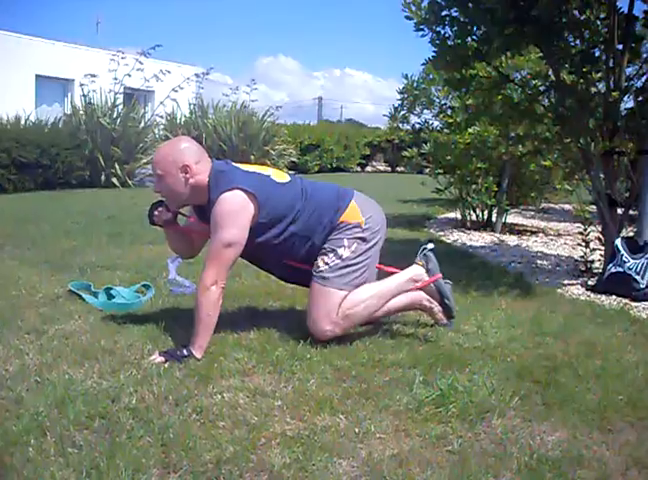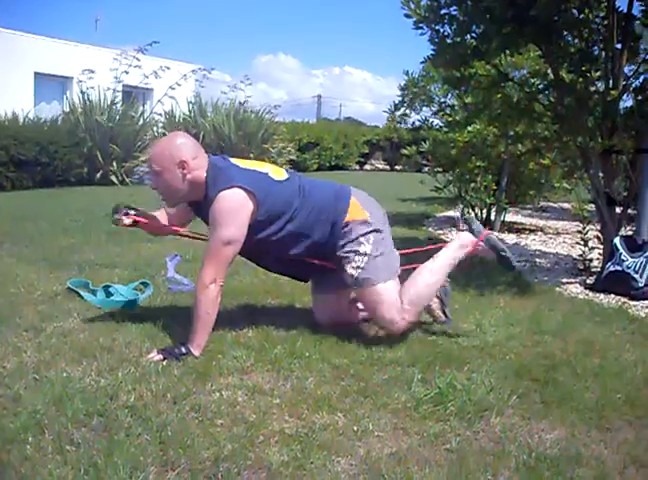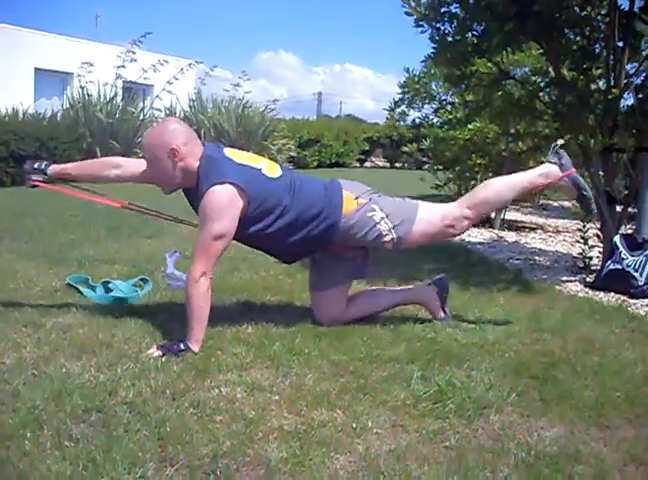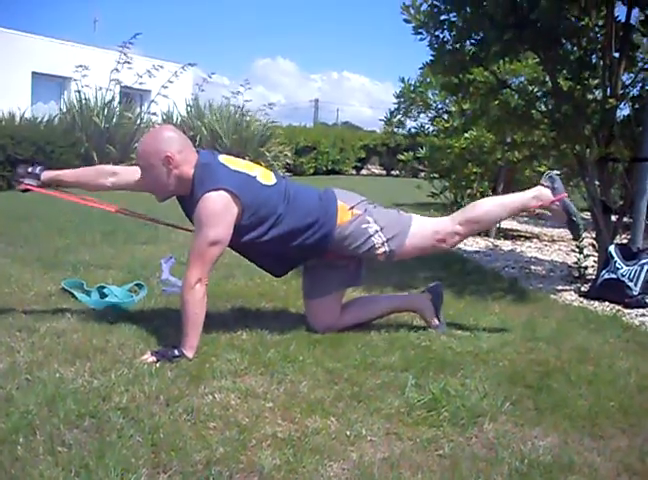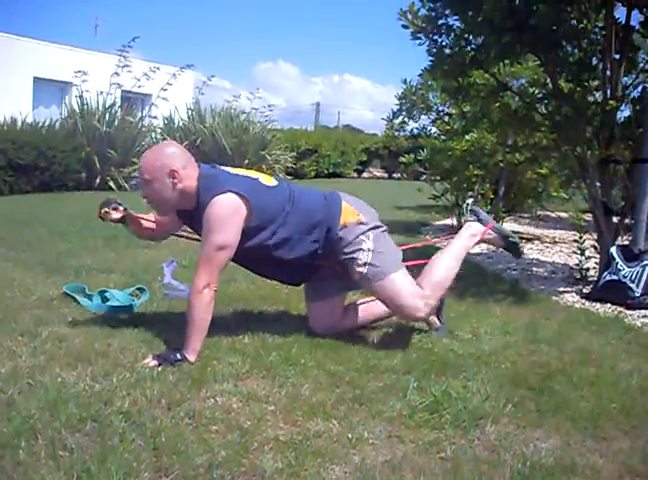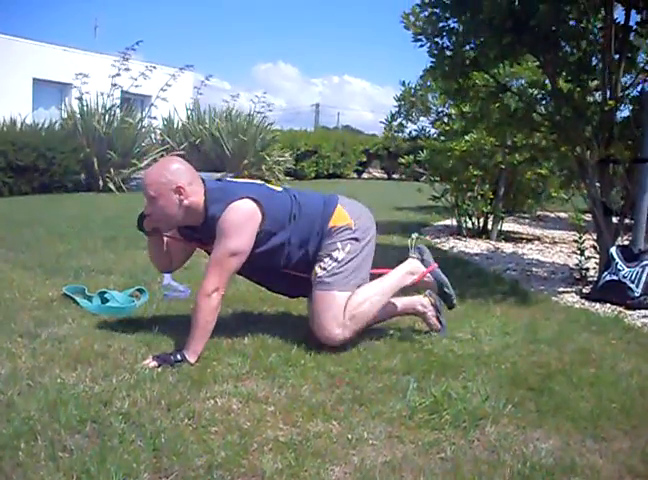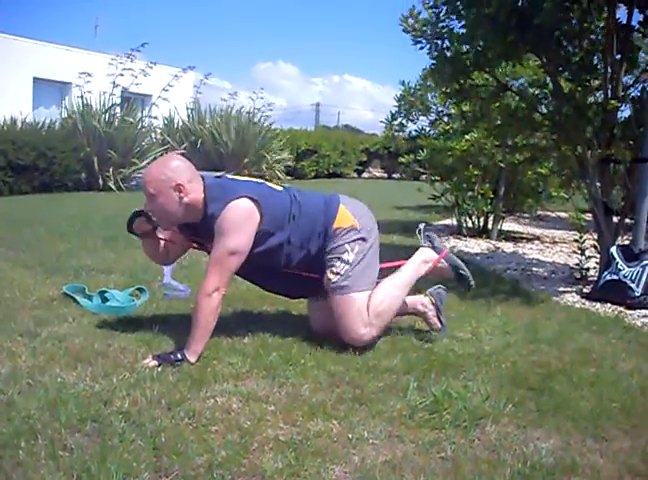
dt=0.3s
person 1, frame 1
left shoulder: (230, 200)
right shoulder: (208, 192)
left elbow: (212, 283)
right elbow: (188, 249)
left wrist: (194, 350)
right wrist: (167, 223)
left hip: (353, 220)
right hip: (343, 220)
left knee: (324, 326)
right knee: (344, 313)
left ankle: (415, 275)
right ankle: (423, 298)
person 1, frame 2
left shoulder: (227, 198)
right shoulder: (203, 183)
left elbow: (210, 280)
right elbow: (169, 221)
left wrist: (192, 347)
right wrist: (139, 219)
left hip: (351, 221)
right hip: (336, 228)
left knee: (394, 321)
right knee: (329, 316)
left ankle: (461, 244)
right ankle: (423, 298)
person 1, frame 3
left shoulder: (219, 192)
right shoulder: (200, 161)
left elbow: (200, 275)
right elbow: (118, 169)
left wrist: (192, 344)
right wrist: (52, 171)
left hip: (348, 213)
right hip: (334, 224)
left knee: (459, 214)
right knee: (330, 314)
left ankle: (551, 171)
right ankle: (425, 293)
person 1, frame 4
left shoulder: (213, 198)
right shoulder: (192, 167)
left elbow: (196, 281)
right elbow: (113, 177)
left wrist: (186, 350)
right wrist: (46, 176)
left hip: (344, 224)
right hip: (328, 231)
left knee: (449, 230)
right knee: (323, 322)
left ankle: (542, 194)
right ankle: (419, 300)
person 1, frame 5
left shoulder: (222, 203)
right shoulder: (189, 193)
left elbow: (204, 286)
right elbow: (155, 230)
left wrist: (188, 354)
right wrist: (126, 218)
left hip: (345, 224)
right hip: (327, 238)
left knee: (417, 304)
right knee: (325, 324)
left ankle: (474, 230)
right ankle: (419, 306)
person 1, frame 6
left shoulder: (236, 211)
right shoulder: (189, 215)
left elbow: (212, 290)
right elbow: (166, 264)
left wrist: (188, 354)
right wrist: (152, 231)
left hip: (344, 224)
right hip: (327, 232)
left knee: (332, 332)
right knee: (326, 323)
left ankle: (412, 269)
right ankle: (420, 303)
person 1, frame 7
left shoulder: (234, 211)
right shoulder: (188, 212)
left elbow: (213, 290)
right elbow: (163, 257)
left wrist: (188, 354)
right wrist: (145, 232)
left hip: (345, 225)
right hip: (329, 233)
left knee: (358, 332)
right knee: (323, 325)
left ankle: (424, 258)
right ankle: (422, 303)
